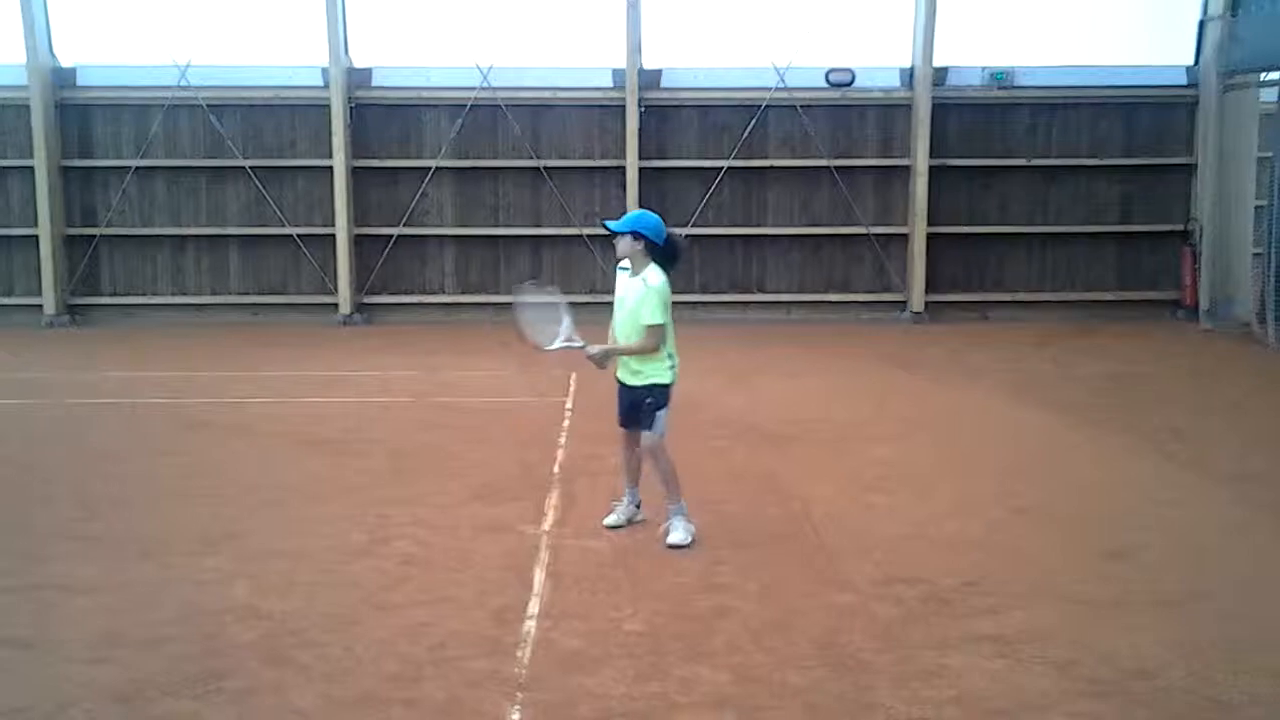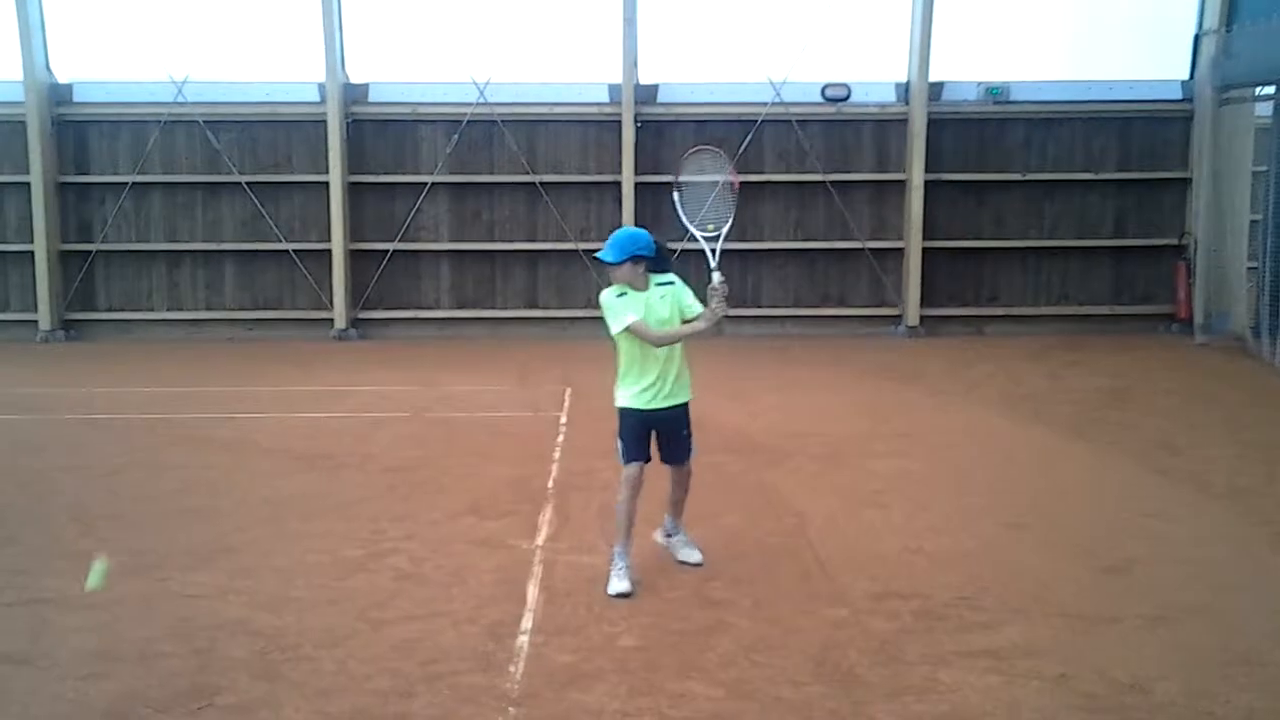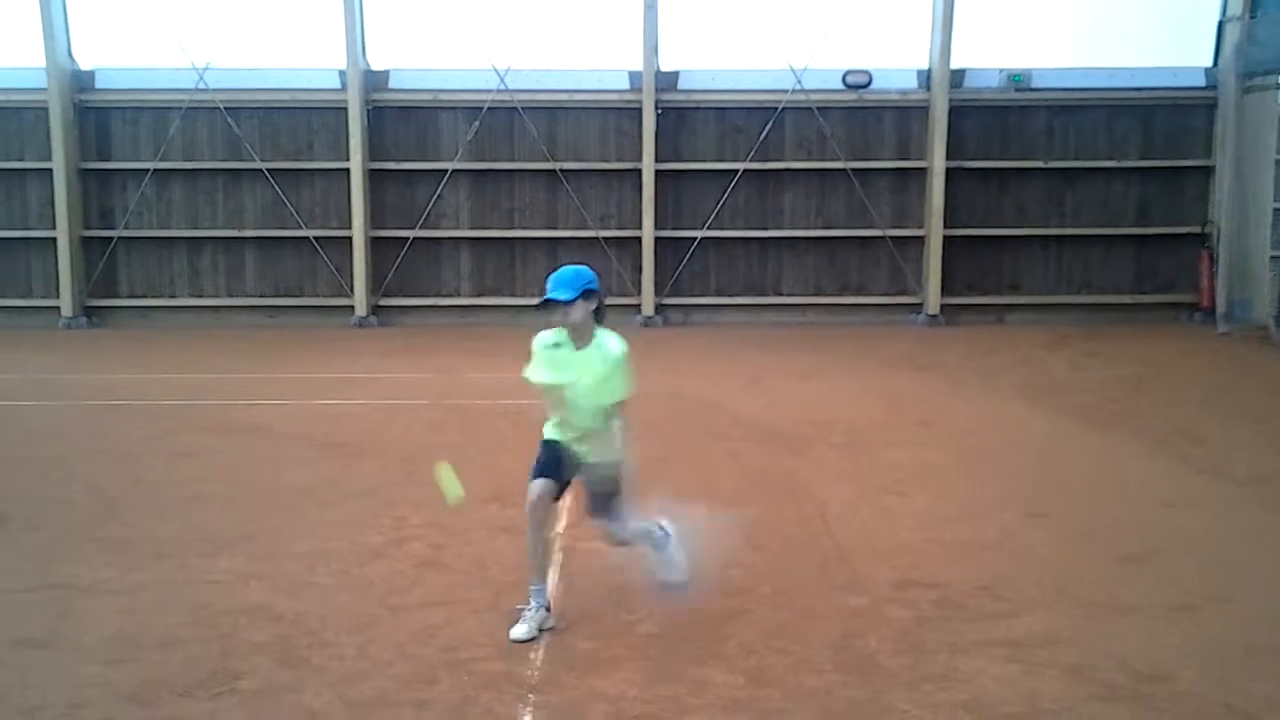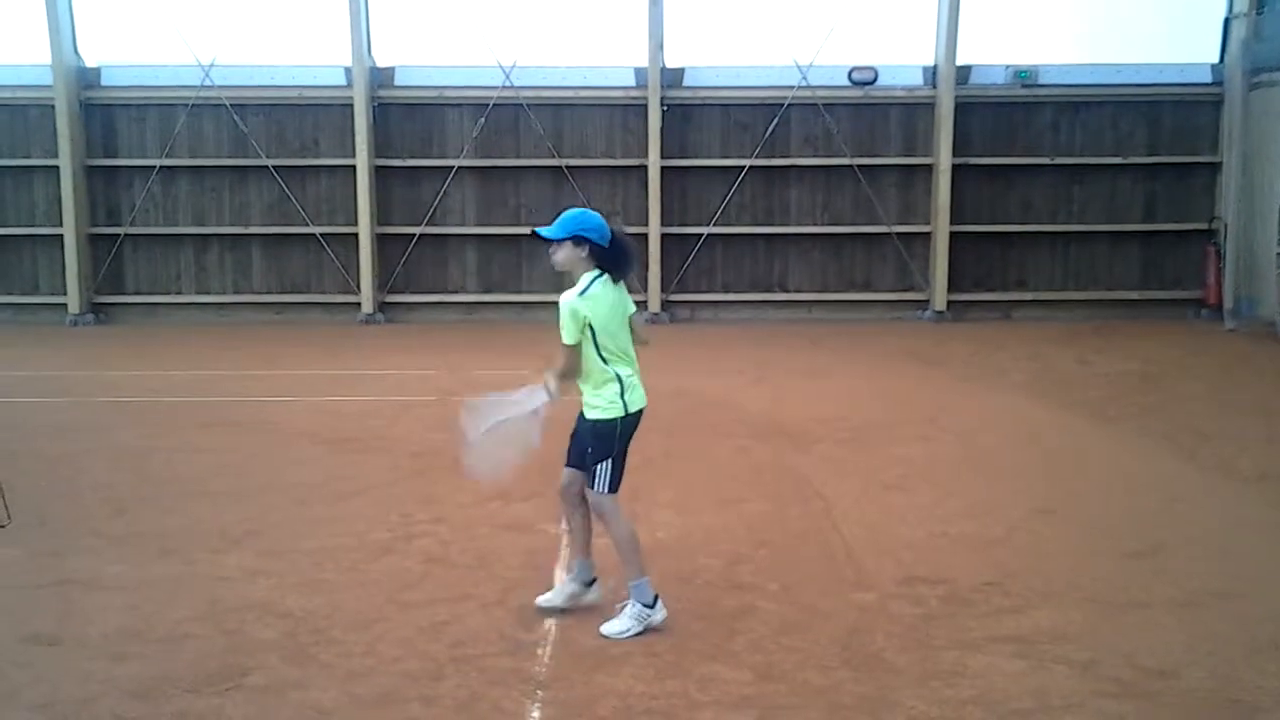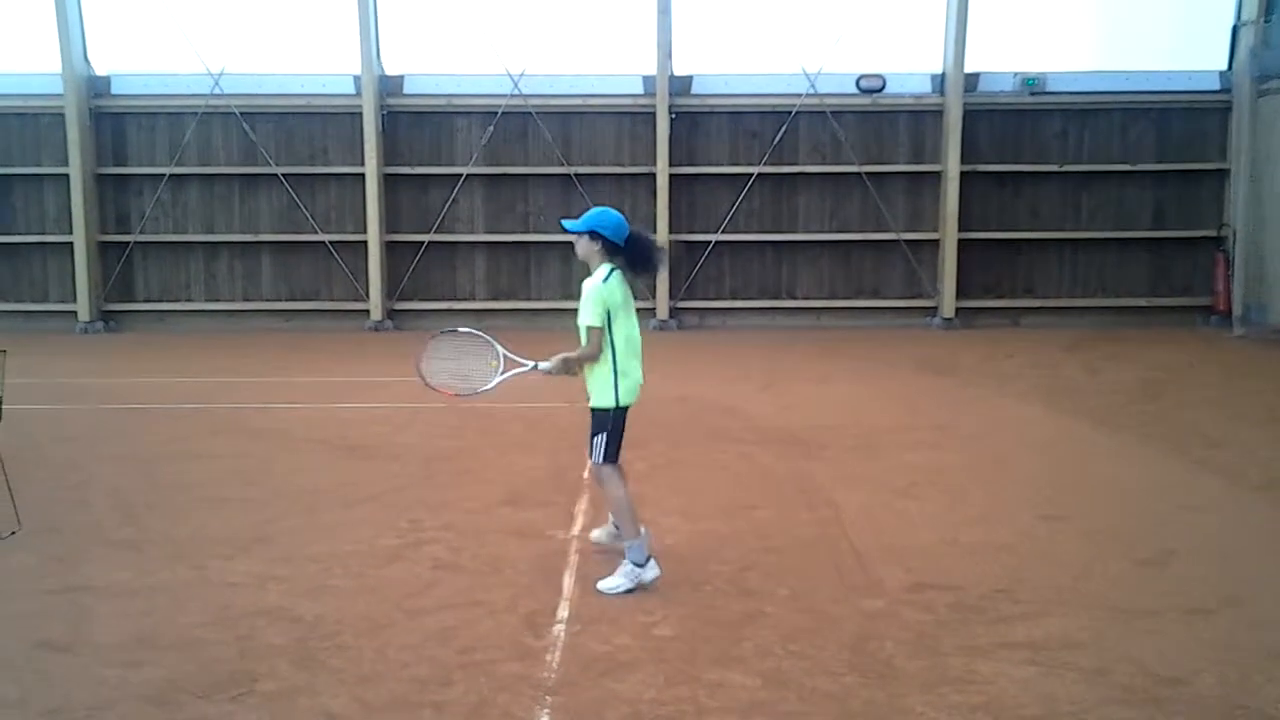
dt=0.7s
person 1, frame 1
left shoulder: (654, 284)
right shoulder: (623, 270)
left elbow: (652, 344)
left wrist: (610, 351)
right wrist: (609, 347)
left hip: (653, 376)
right hip: (628, 374)
left knee: (651, 444)
right knee: (628, 437)
left ankle: (679, 517)
right ankle: (631, 502)
person 1, frame 2
left shoulder: (672, 285)
right shoulder: (611, 299)
left elbow: (704, 323)
right elbow: (654, 338)
left wrist: (713, 308)
right wrist: (703, 323)
left hip: (674, 398)
right hip: (634, 401)
left knee: (682, 471)
right knee: (632, 477)
left ankle: (674, 530)
right ankle: (620, 562)
person 1, frame 3
left shoulder: (613, 350)
right shoulder: (546, 345)
left elbow: (614, 415)
right elbow: (556, 406)
left wrist: (605, 454)
right wrist: (583, 443)
left hip: (603, 447)
right hip: (561, 440)
left knee: (615, 533)
right knee: (536, 502)
left ankle: (658, 536)
right ankle: (538, 606)
person 1, frame 4
left shoulder: (572, 301)
right shoulder: (612, 285)
left elbow: (570, 368)
right elbow: (641, 336)
left wrist: (553, 380)
left hip: (611, 409)
right hip: (601, 406)
left knee: (601, 501)
right knee: (571, 487)
left ankle: (645, 603)
right ankle: (580, 581)
person 1, frame 5
left shoulder: (595, 286)
right shoulder: (617, 279)
left elbow: (593, 350)
left wrist: (565, 360)
right wrist: (577, 361)
left hip: (610, 391)
right hip: (621, 385)
left knee: (603, 470)
right knee: (604, 463)
left ankle: (639, 561)
right ankle: (623, 526)
